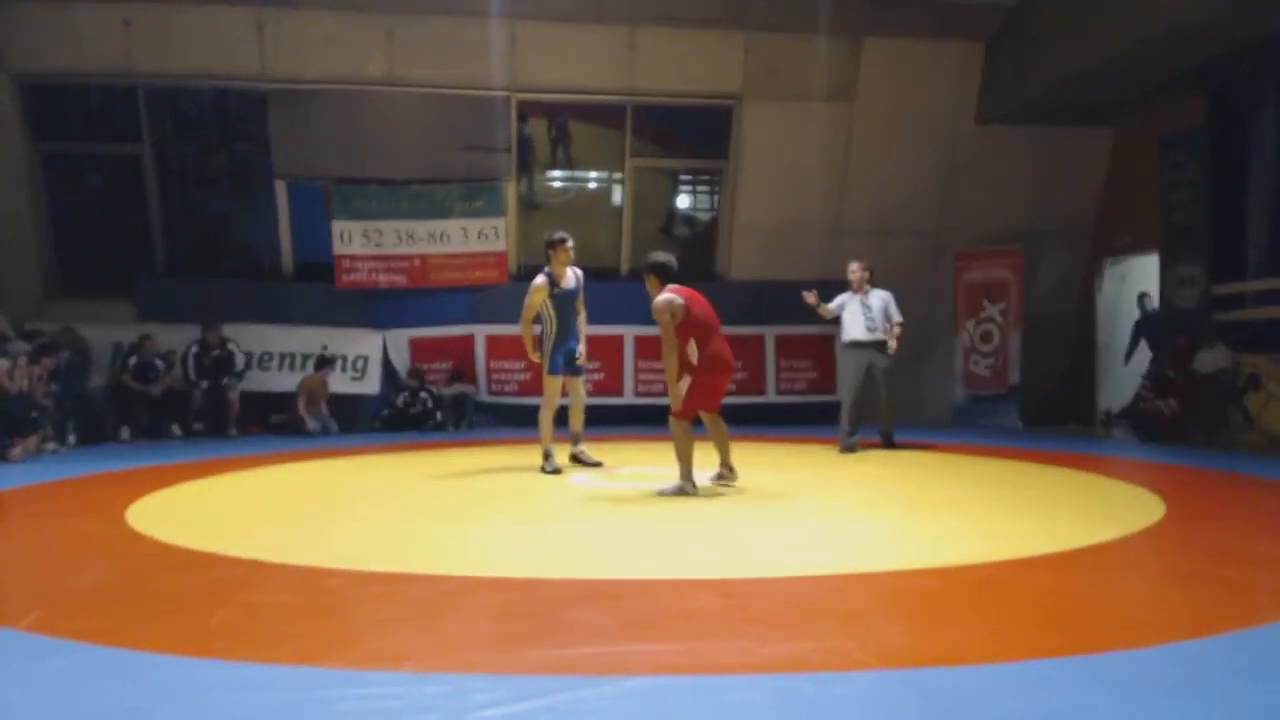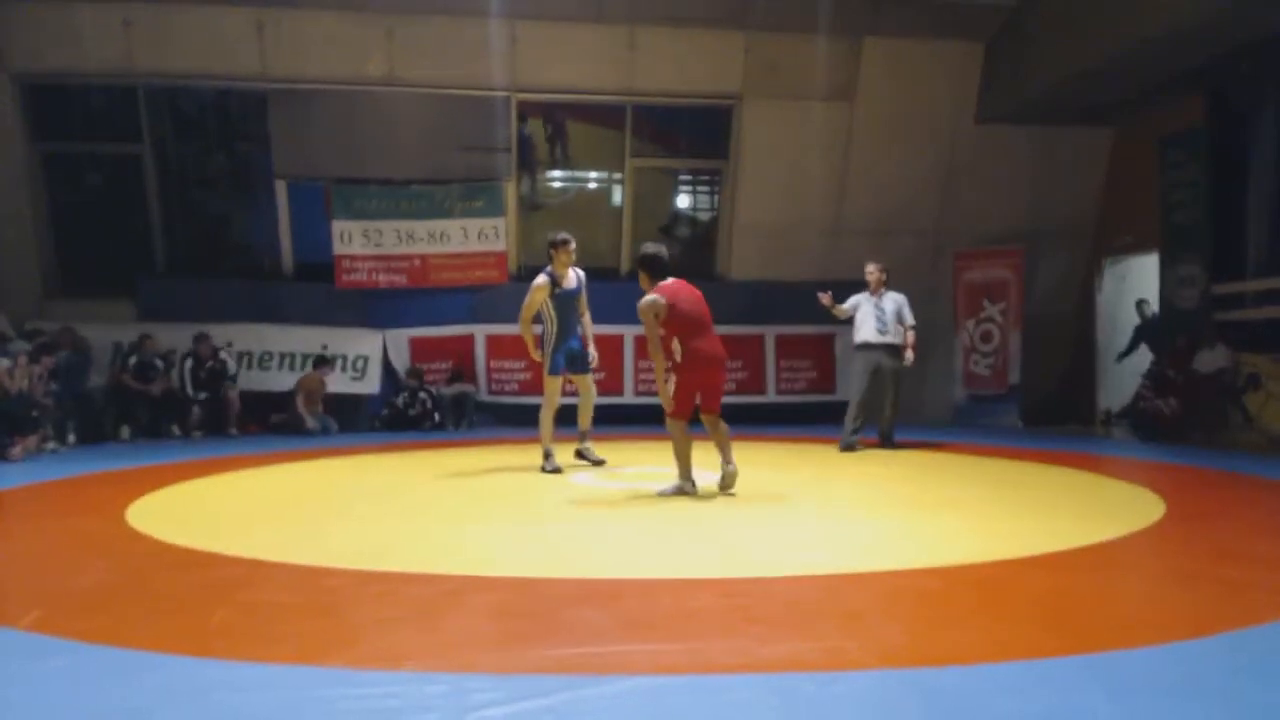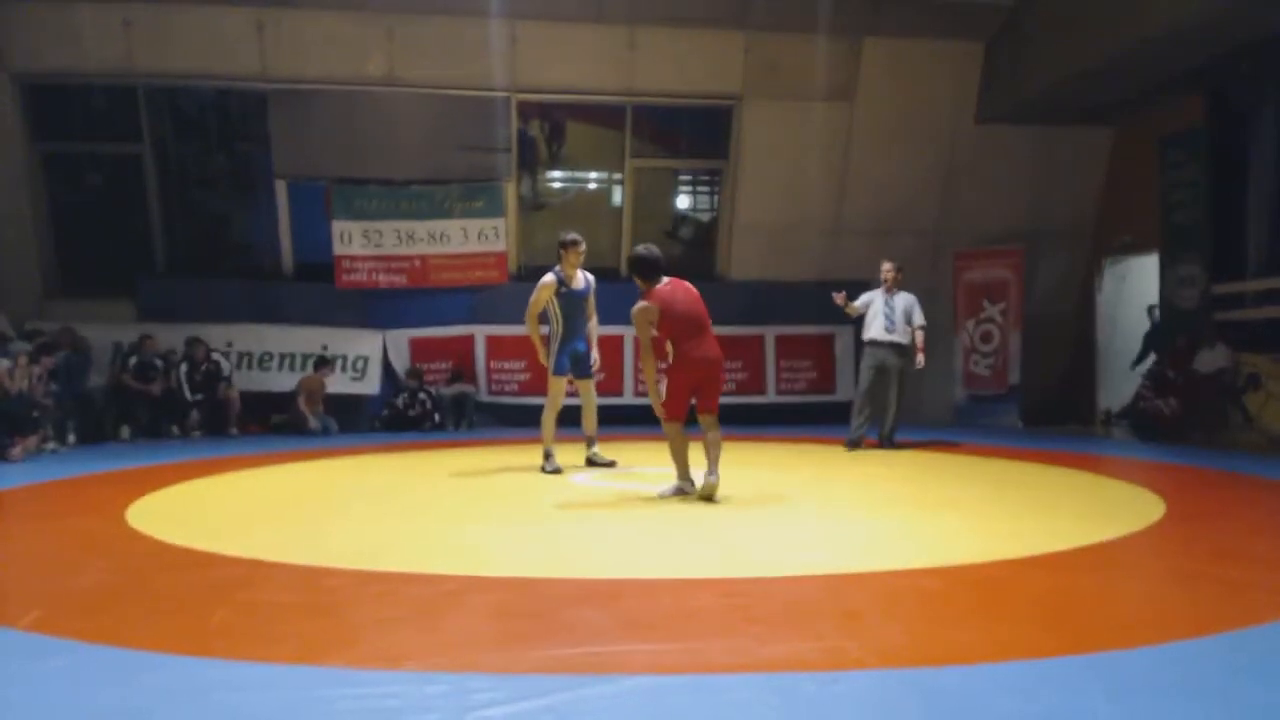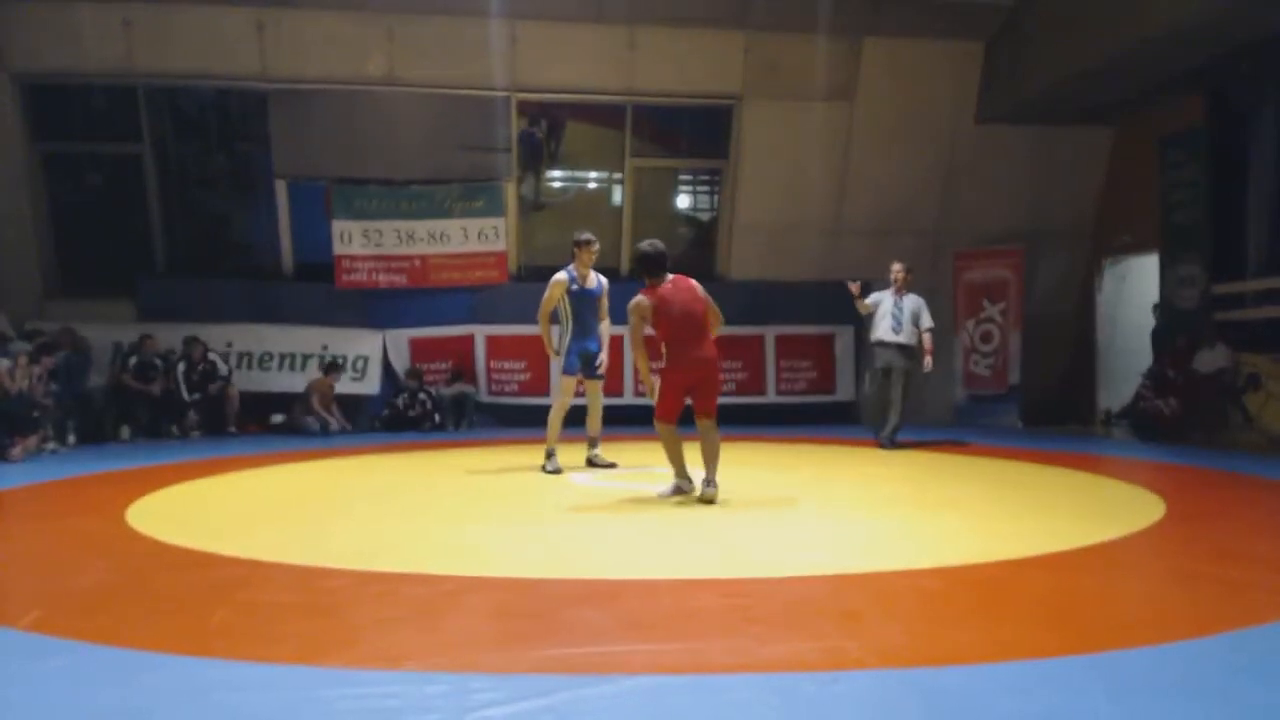
dt=0.2s
person 1, frame 1
left shoulder: (662, 302)
right shoulder: (687, 295)
left elbow: (670, 346)
left wrist: (672, 387)
right wrist: (679, 381)
left hip: (702, 364)
right hip: (723, 360)
left knee: (678, 419)
right knee: (709, 413)
left ankle: (686, 482)
right ankle: (726, 468)
person 1, frame 2
left shoulder: (648, 302)
right shoulder: (687, 287)
left elbow: (655, 346)
left wrist: (661, 387)
left hip: (689, 360)
right hip: (716, 355)
left knee: (675, 419)
right knee: (711, 415)
left ankle: (686, 481)
right ankle: (728, 464)
person 1, frame 3
left shoulder: (642, 307)
right shoulder: (686, 286)
left elbow: (647, 352)
left wrist: (653, 392)
left hip: (684, 363)
right hip: (712, 357)
left knee: (672, 421)
right knee: (709, 419)
left ankle: (684, 481)
right ankle: (712, 473)
person 1, frame 4
left shoulder: (640, 302)
right shoulder: (692, 285)
left elbow: (638, 346)
right elbow: (717, 321)
left wrist: (646, 379)
left hip: (677, 365)
right hip: (708, 360)
left knee: (664, 422)
right knee: (707, 422)
left ankle: (682, 479)
right ankle: (710, 482)
person 2, frame 1
left shoulder: (577, 274)
right shoulder: (541, 283)
right elbow: (526, 320)
left wrist: (582, 342)
right wrist: (530, 350)
left hip: (572, 342)
right hip: (553, 343)
left knee: (579, 397)
right knee: (551, 400)
left ankle: (577, 450)
right ankle: (547, 457)
person 2, frame 2
left shoulder: (579, 276)
right shoulder: (542, 283)
left elbow: (584, 312)
right elbow: (524, 319)
left wrist: (591, 344)
right wrist: (532, 349)
left hip: (576, 342)
right hip: (555, 344)
left knee: (588, 393)
right knee: (552, 400)
left ankle: (584, 446)
right ankle: (548, 456)
person 2, frame 3
left shoulder: (588, 280)
right shoulder: (549, 281)
left elbow: (591, 316)
right elbow: (531, 316)
left wrist: (594, 348)
right wrist: (540, 349)
left hip: (582, 344)
right hip: (561, 345)
left knee: (590, 399)
right knee: (555, 401)
left ankle: (592, 453)
right ankle: (548, 456)
person 2, frame 4
left shoulder: (601, 282)
right shoulder: (562, 279)
left elbow: (604, 318)
right elbow: (543, 314)
left wrist: (604, 350)
right wrist: (549, 346)
left hip: (593, 345)
right hip: (571, 344)
left knee: (596, 401)
right knee: (563, 400)
left ankle: (593, 453)
right ankle: (550, 455)
person 3, frame 1
left shoulder: (884, 296)
right shoulder: (845, 298)
left elbow: (897, 323)
right elbow: (829, 312)
left wrist: (894, 338)
right wrist: (817, 305)
left hip: (879, 350)
right hip: (853, 350)
left knee: (884, 396)
right knee: (850, 396)
left ankle: (887, 437)
right ankle: (848, 440)
person 3, frame 2
left shoulder: (898, 299)
right shoulder: (859, 299)
left elbow: (910, 326)
right elbow: (843, 312)
left wrist: (909, 348)
right wrist: (831, 305)
left hip: (890, 352)
right hip: (864, 351)
left knee: (891, 397)
right knee: (857, 395)
left ankle: (886, 437)
right ankle: (849, 439)
person 3, frame 3
left shoulder: (909, 299)
right shoulder: (871, 296)
left elbow: (918, 327)
right elbow: (856, 310)
left wrist: (920, 350)
right wrist: (845, 304)
left hip: (897, 351)
right hip: (873, 349)
left knee: (894, 397)
right knee: (863, 391)
left ankle: (886, 437)
right ankle: (857, 436)
person 3, frame 4
left shoulder: (917, 302)
right shoulder: (880, 296)
left elbow: (926, 329)
right elbow: (864, 308)
left wrist: (928, 353)
right wrist: (857, 297)
left hip: (903, 352)
right hip: (880, 350)
left knee: (897, 397)
right knee: (876, 394)
left ankle: (888, 437)
right ankle: (880, 431)
